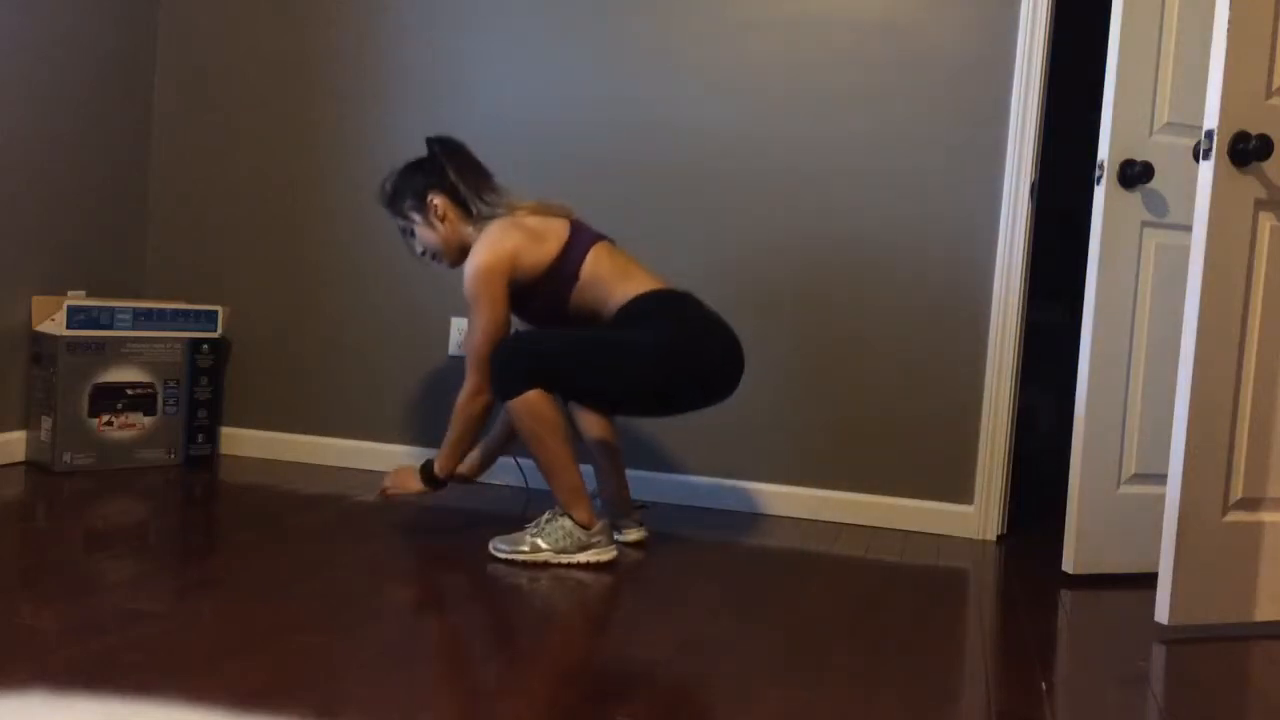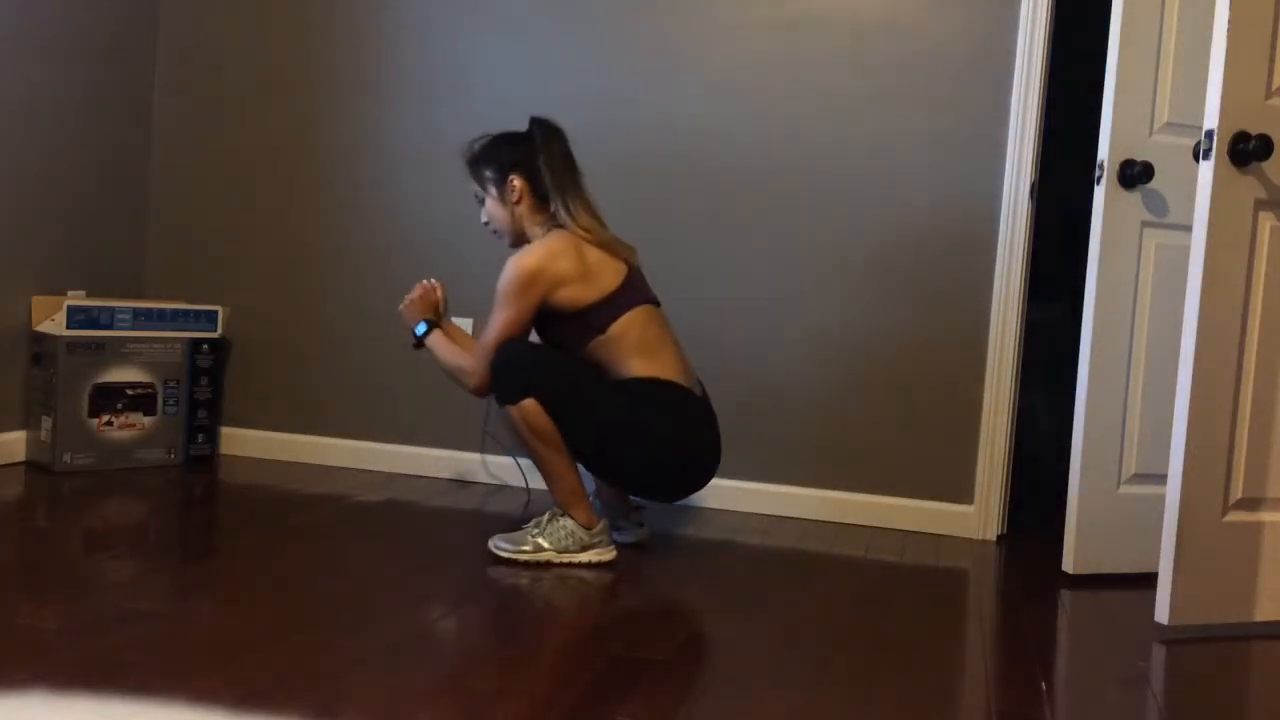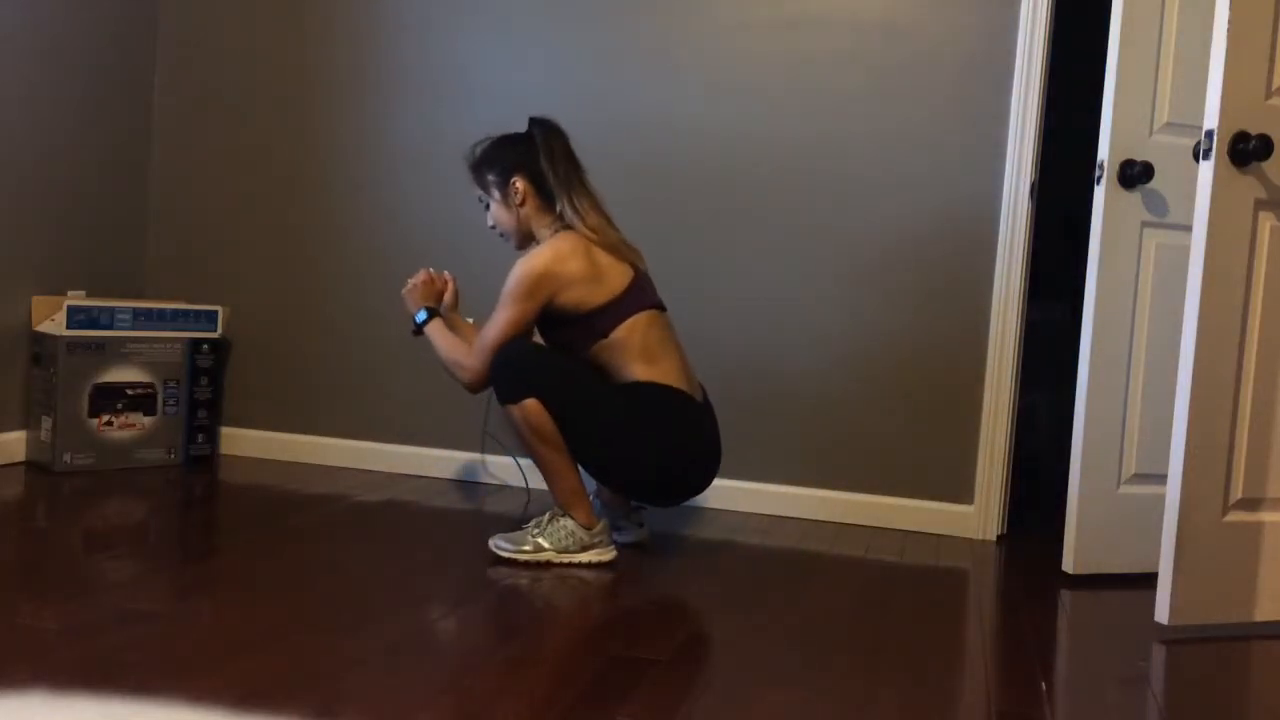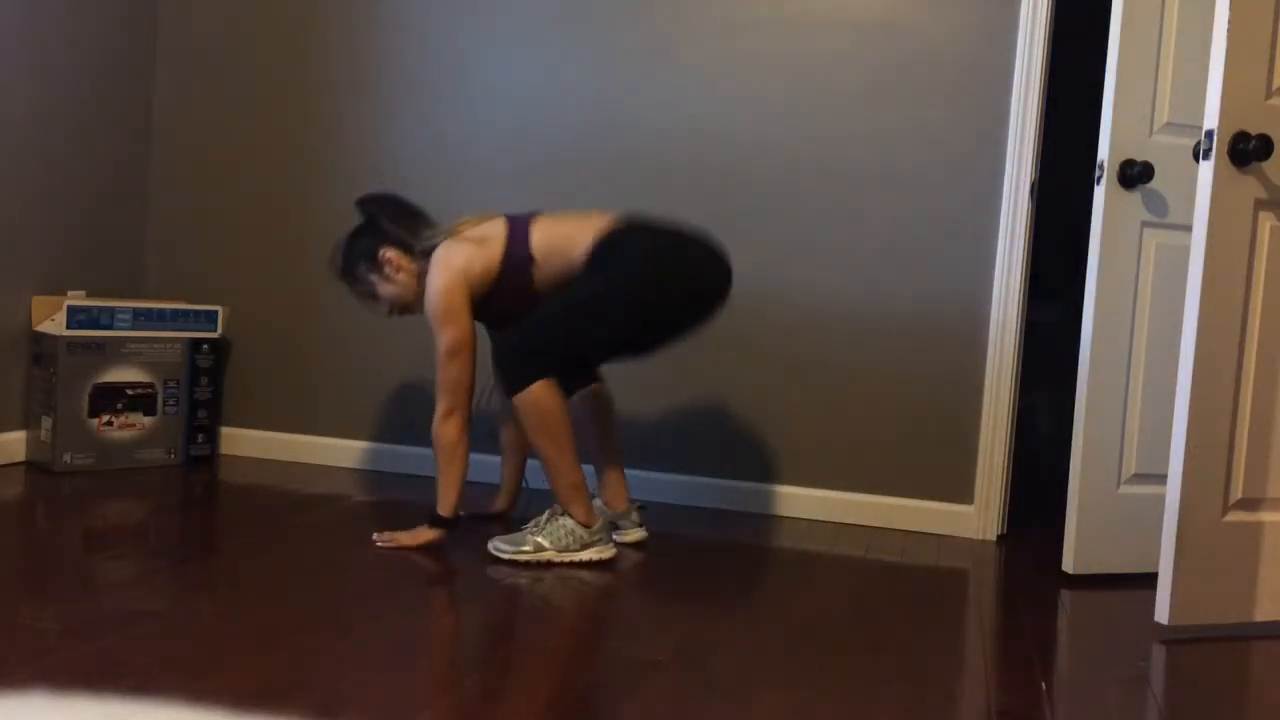
dt=1s
person 1, frame 1
left shoulder: (488, 255)
right shoulder: (518, 231)
left elbow: (480, 387)
right elbow: (532, 381)
left wrist: (434, 473)
right wrist: (477, 463)
left hip: (679, 351)
right hip: (694, 343)
left knee: (514, 364)
right knee: (568, 363)
left ankle: (581, 528)
right ankle: (618, 514)
person 1, frame 2
left shoulder: (535, 260)
right shoulder: (578, 245)
left elbow: (480, 375)
left wrist: (425, 327)
right wrist: (443, 322)
left hip: (665, 440)
right hip: (682, 430)
left knee: (514, 366)
right knee: (542, 373)
left ankle: (581, 528)
right ankle: (618, 513)
person 1, frame 3
left shoulder: (545, 261)
right shoulder: (584, 245)
left elbow: (476, 371)
left wrist: (425, 315)
right wrist: (450, 314)
left hip: (666, 447)
right hip: (682, 436)
left knee: (515, 367)
right knee: (535, 370)
left ankle: (582, 529)
right ankle: (617, 511)
person 1, frame 4
left shoulder: (447, 275)
right shoulder: (470, 261)
left elbow: (451, 413)
right elbow: (524, 391)
left wrist: (441, 522)
right wrist: (506, 497)
left hip: (660, 267)
right hip: (680, 257)
left knee: (532, 359)
right knee: (568, 367)
left ankle: (582, 525)
right ankle: (618, 512)
